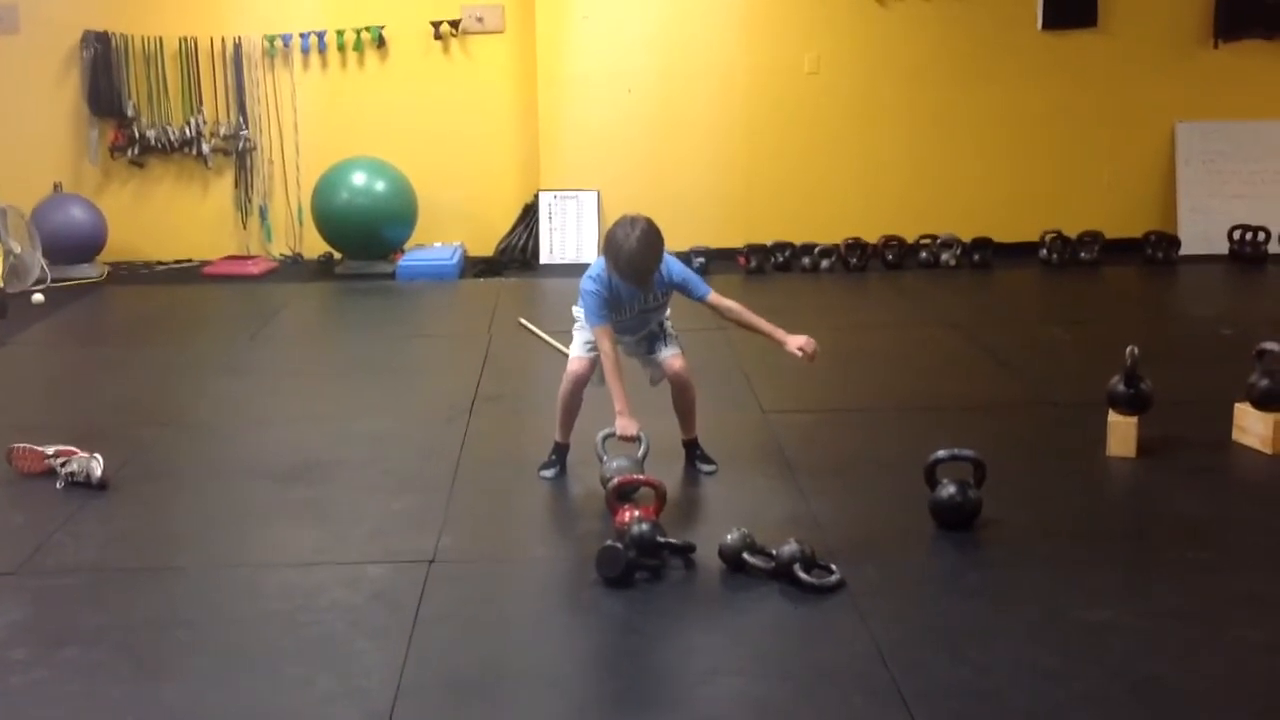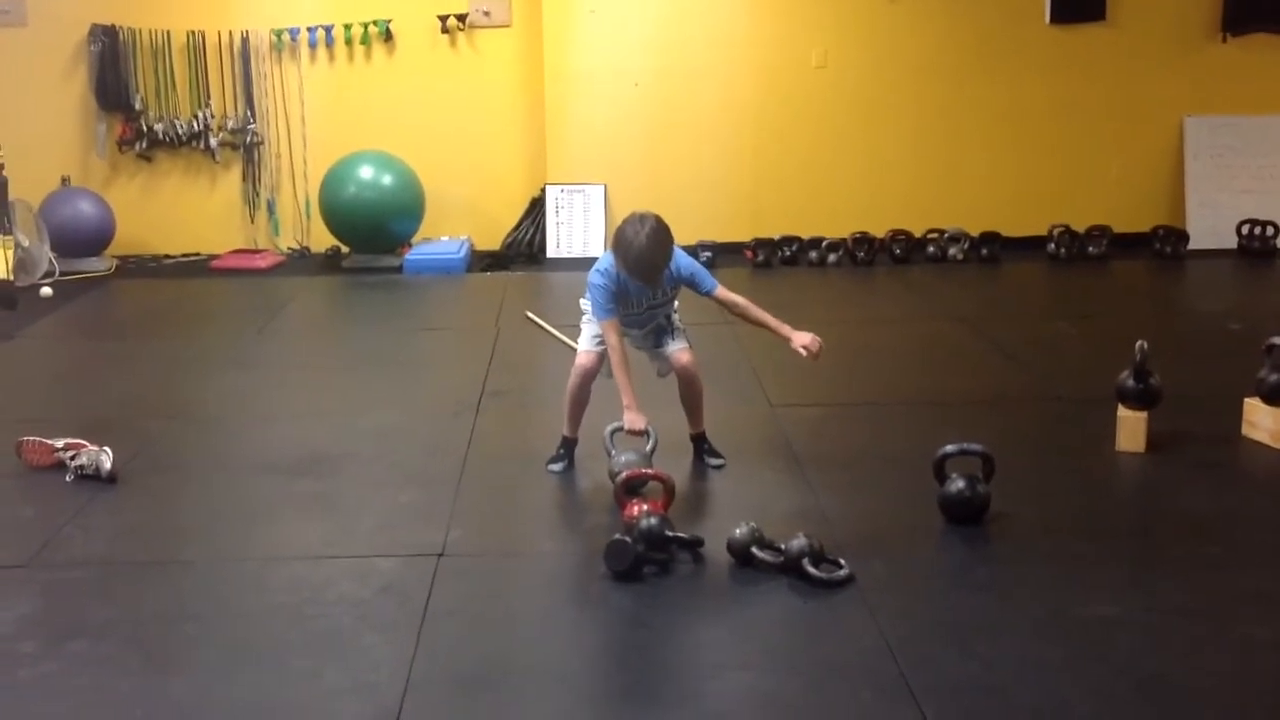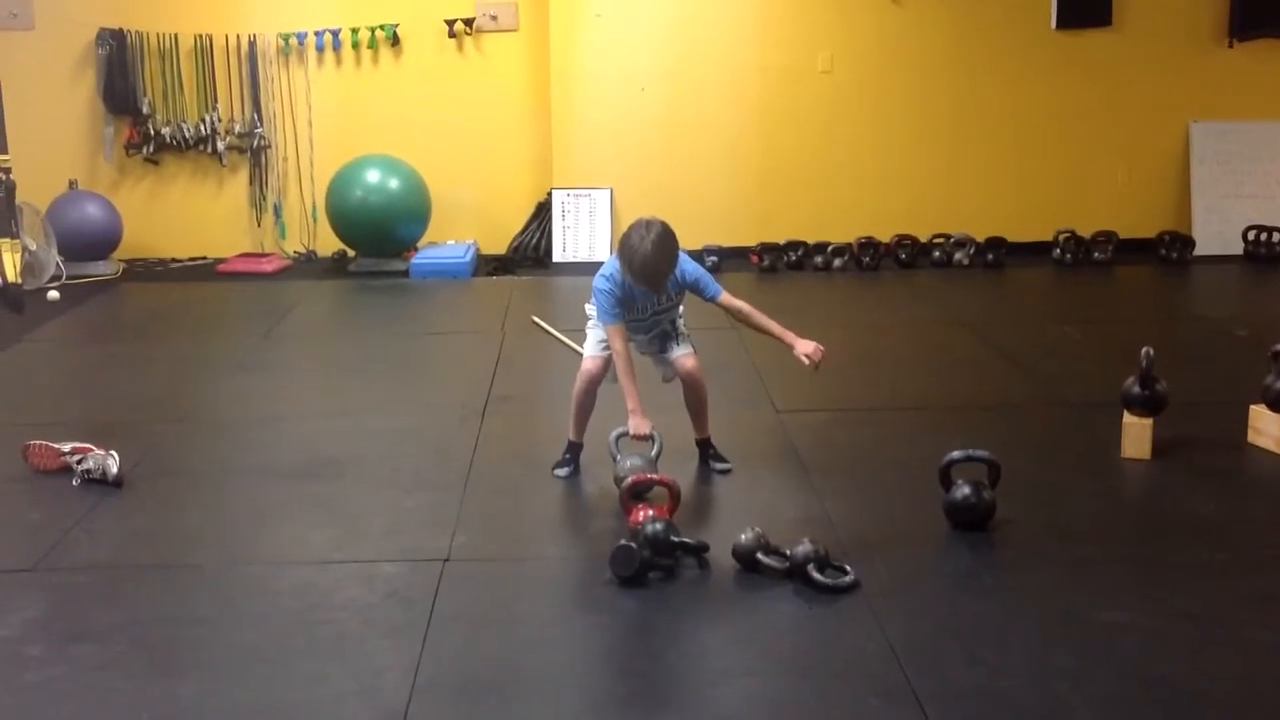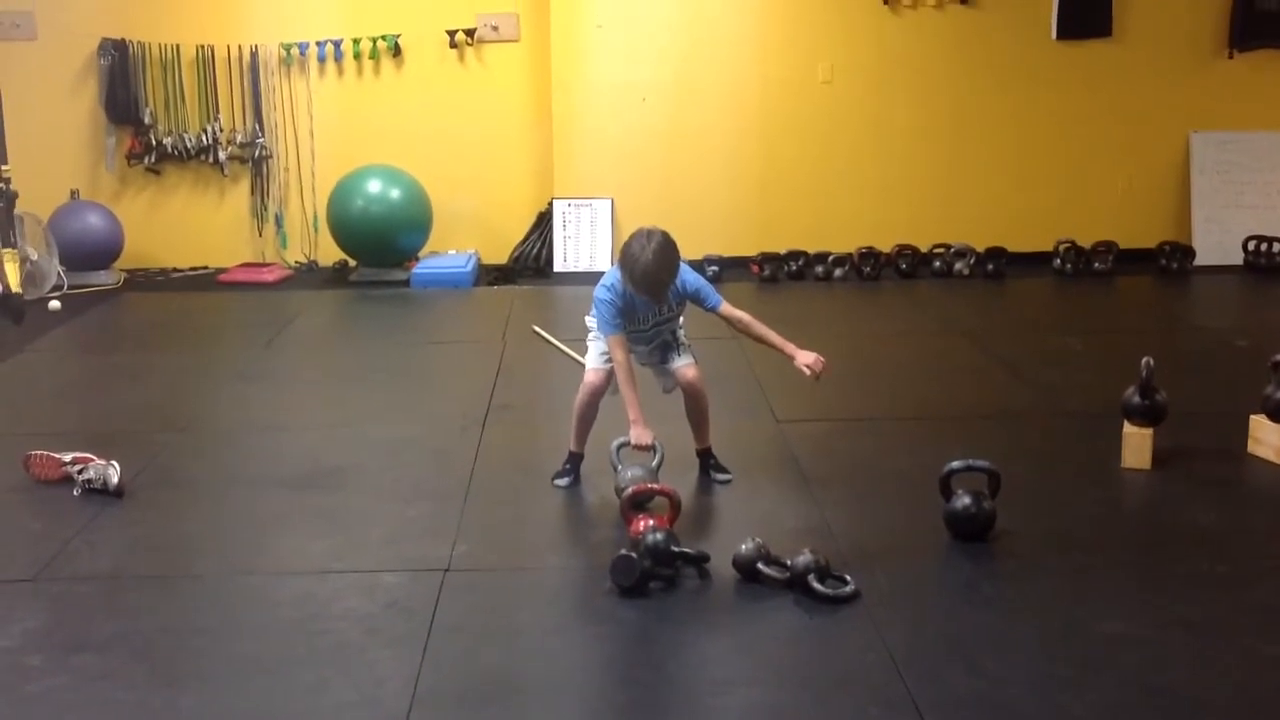
dt=0.4s
person 1, frame 1
left shoulder: (669, 268)
right shoulder: (594, 281)
left elbow: (724, 306)
right elbow: (607, 349)
left wrist: (785, 338)
right wrist: (622, 413)
left hip: (649, 326)
right hip: (598, 325)
left knee: (679, 371)
right knee: (576, 373)
left ankle: (692, 447)
right ankle: (559, 450)
person 1, frame 2
left shoulder: (678, 263)
right shoulder: (602, 276)
left elbow: (731, 301)
right elbow: (614, 343)
left wrist: (790, 333)
right wrist: (630, 407)
left hip: (657, 318)
right hip: (606, 318)
left knee: (686, 365)
right knee: (585, 366)
left ankle: (700, 440)
right ankle: (567, 444)
person 1, frame 3
left shoulder: (684, 268)
right shoulder: (607, 281)
left elbow: (735, 307)
right elbow: (619, 347)
left wrist: (794, 341)
right wrist: (635, 412)
left hip: (662, 324)
right hip: (611, 323)
left knee: (691, 370)
right knee: (591, 372)
left ankle: (705, 445)
right ankle: (573, 449)
person 1, frame 4
left shoulder: (684, 278)
right shoulder: (608, 291)
left elbow: (736, 317)
right elbow: (620, 358)
left wrist: (794, 352)
right wrist: (637, 423)
left hip: (662, 335)
right hip: (612, 333)
left knee: (692, 380)
right knee: (593, 383)
left ankle: (706, 456)
right ankle: (573, 459)
